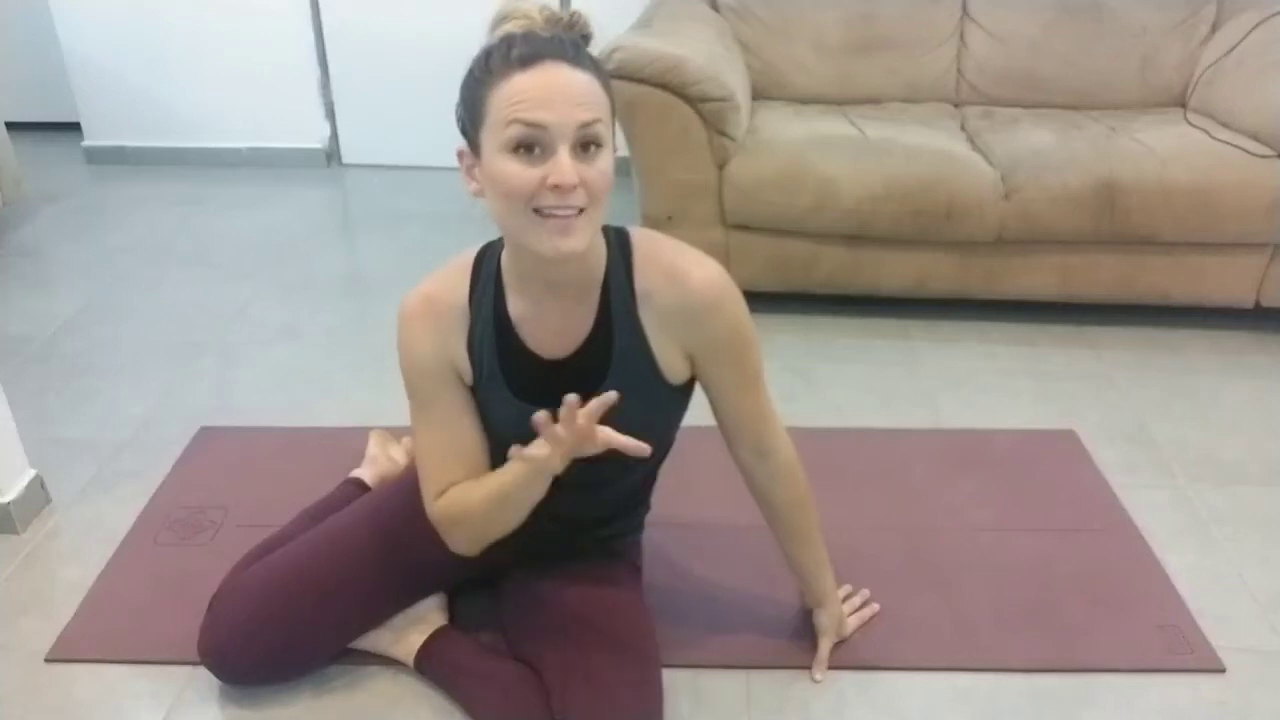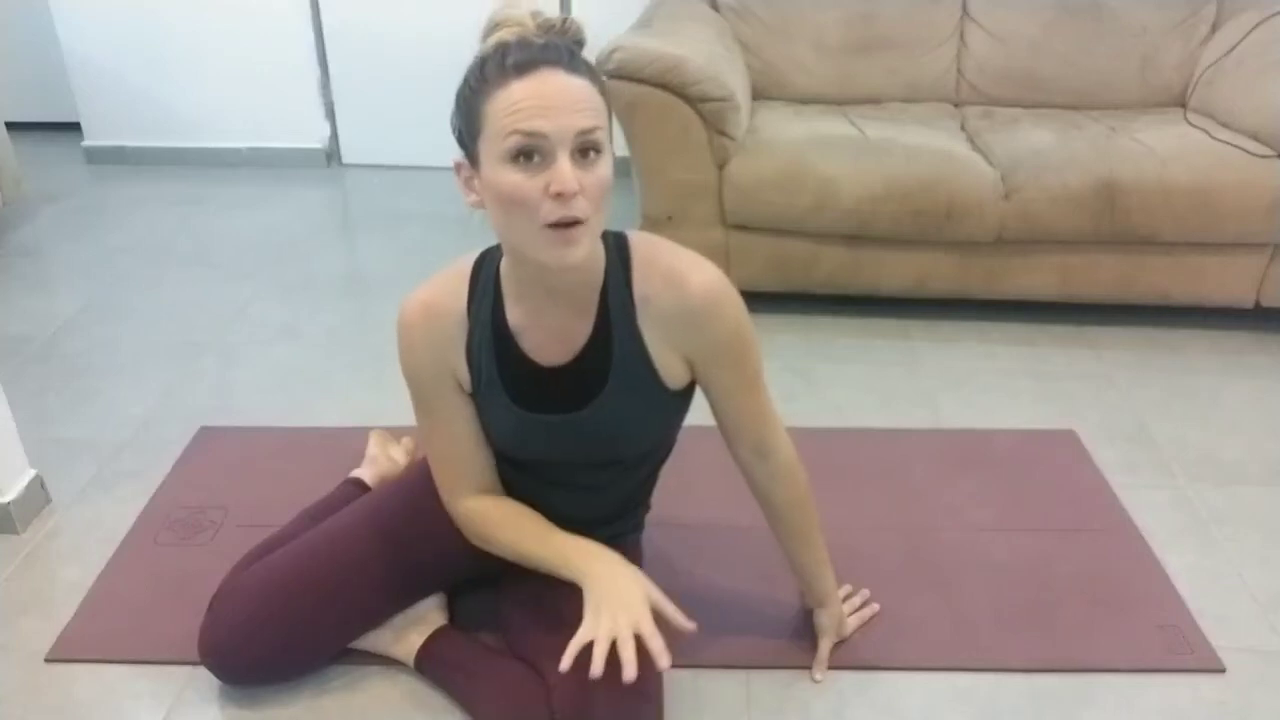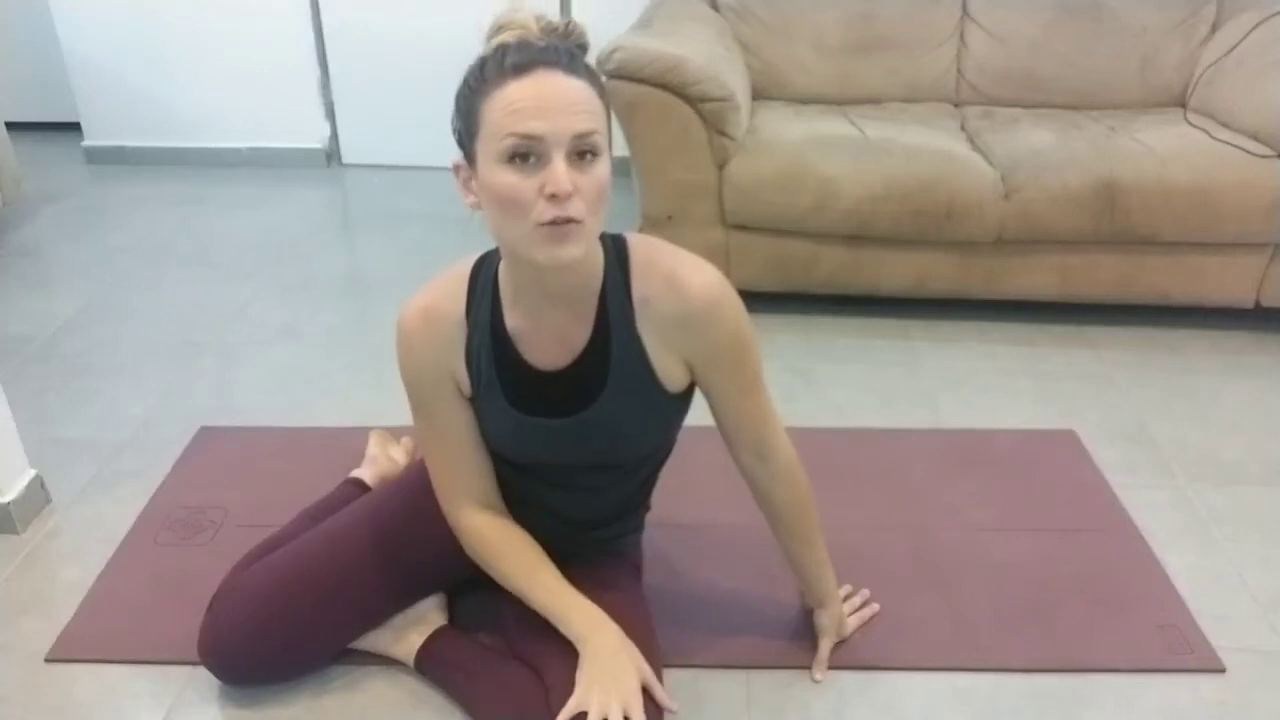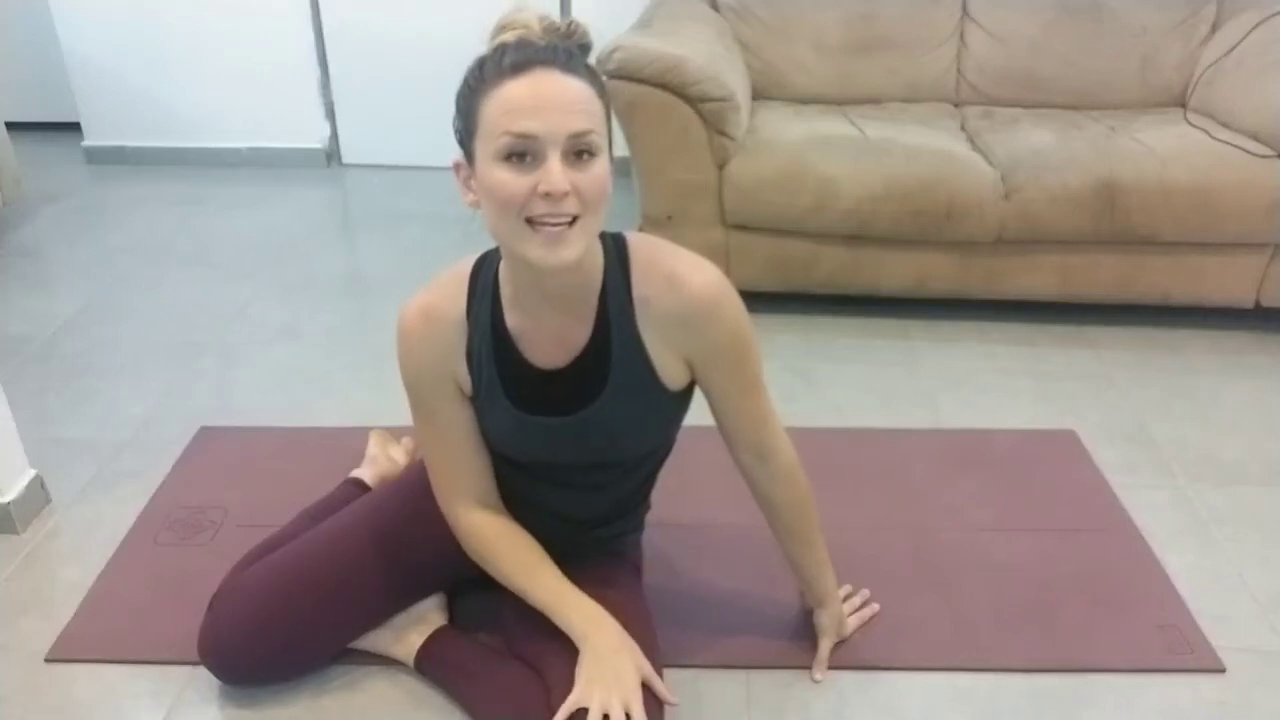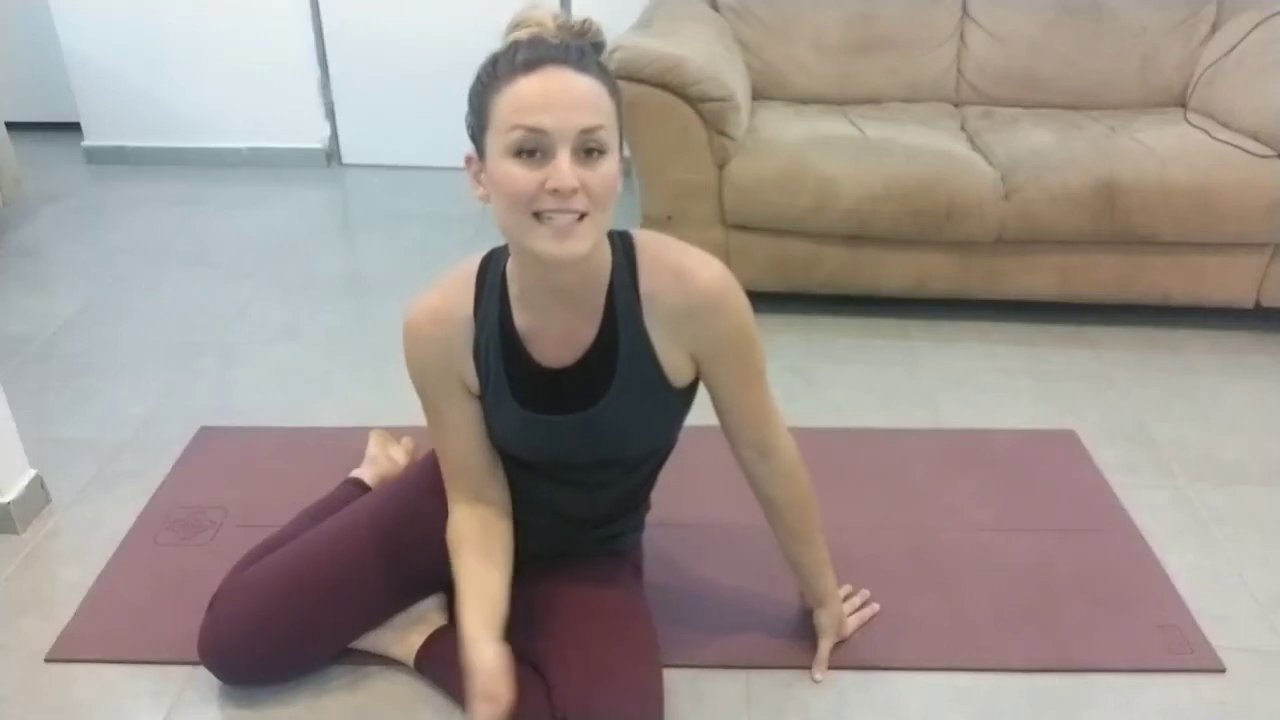
dt=0.7s
person 1, frame 1
left shoulder: (687, 290)
right shoulder: (438, 312)
left elbow: (764, 453)
right elbow: (458, 519)
left wrist: (821, 595)
right wrist: (538, 462)
left hip: (588, 555)
right hip: (482, 510)
right knee: (231, 639)
left ankle: (420, 638)
right ankle: (386, 475)
person 1, frame 2
left shoulder: (686, 294)
right shoulder: (436, 319)
left elbow: (765, 454)
right elbow: (475, 499)
left wrist: (821, 594)
right wrist: (591, 570)
left hip: (597, 546)
right hip: (480, 511)
right knee: (232, 638)
left ankle: (421, 638)
right ankle: (382, 477)
person 1, frame 3
left shoulder: (687, 298)
right shoulder: (435, 324)
left elbow: (766, 456)
right elbow: (475, 511)
left wrist: (821, 595)
right wrist: (592, 634)
left hip: (590, 554)
right hip: (479, 518)
right knee: (232, 639)
left ankle: (421, 637)
right ankle: (385, 476)
person 1, frame 4
left shoulder: (686, 296)
right shoulder: (436, 324)
left elbow: (765, 455)
right elbow: (474, 508)
left wrist: (820, 594)
right wrist: (591, 630)
left hip: (591, 553)
right hip: (478, 519)
right knee: (231, 640)
left ankle: (422, 638)
right ankle: (383, 477)
person 1, frame 5
left shoulder: (693, 292)
right shoulder: (442, 322)
left elbow: (766, 452)
right elbow: (478, 502)
left wrist: (820, 594)
right wrist: (480, 639)
left hip: (588, 555)
right hip: (471, 505)
right knee: (231, 640)
left ankle: (422, 635)
right ankle: (381, 477)
